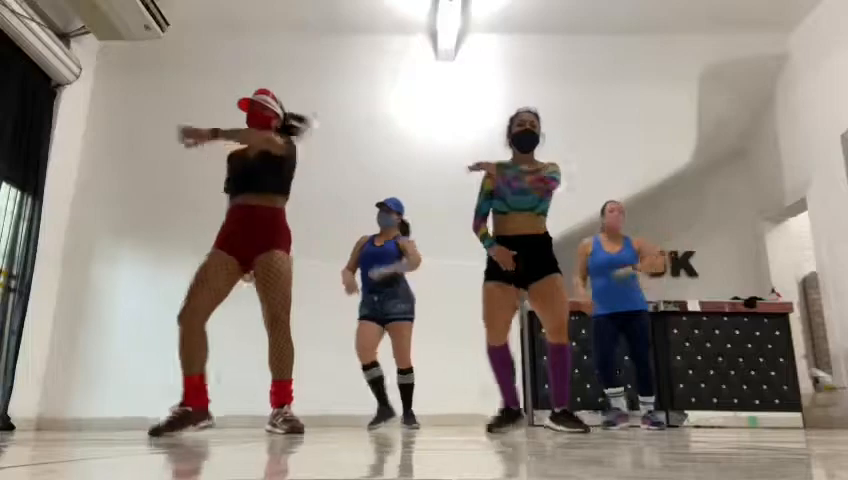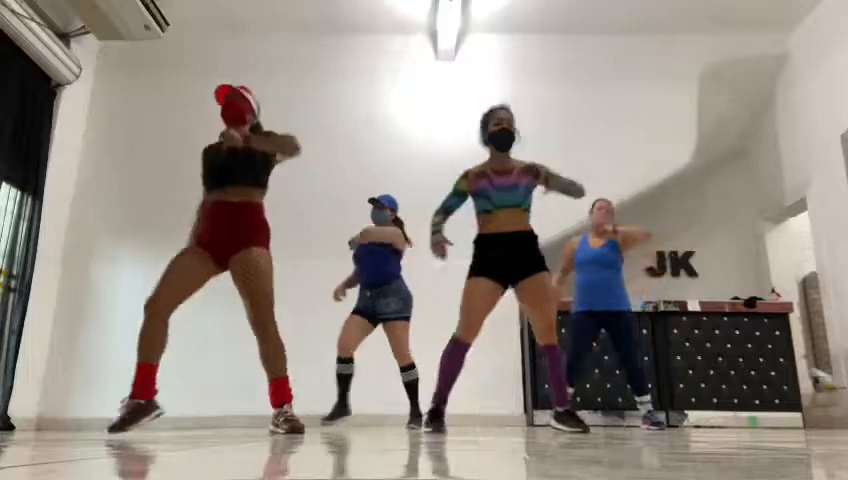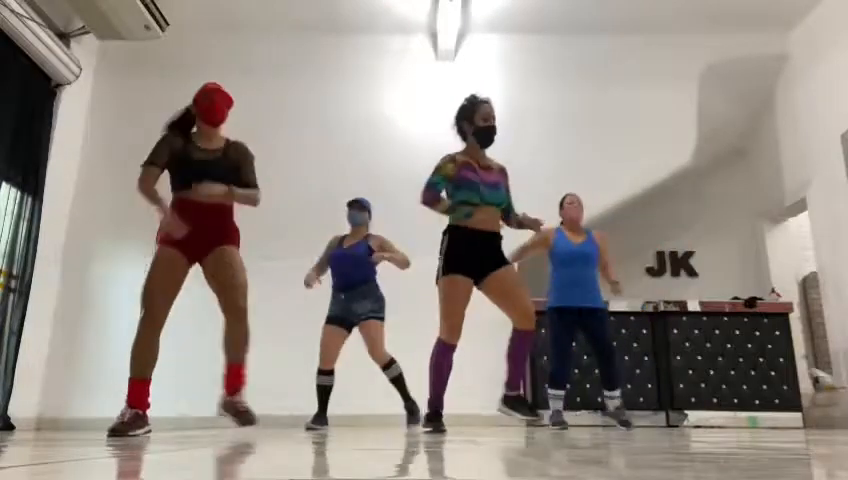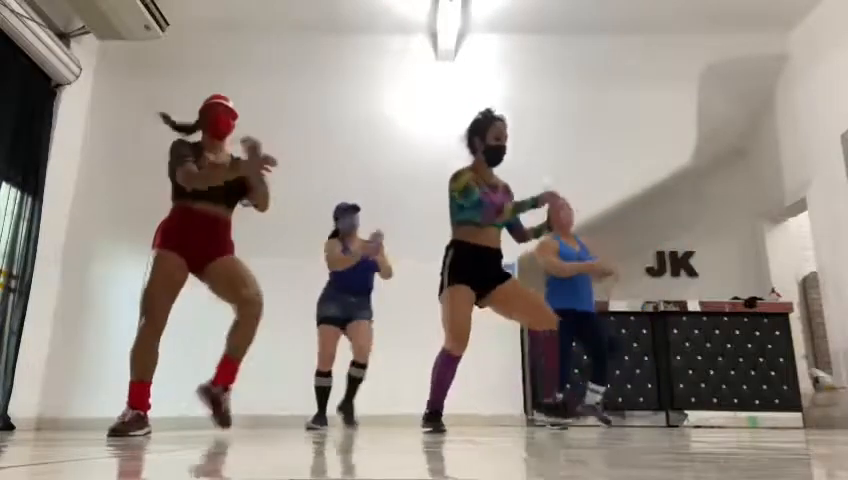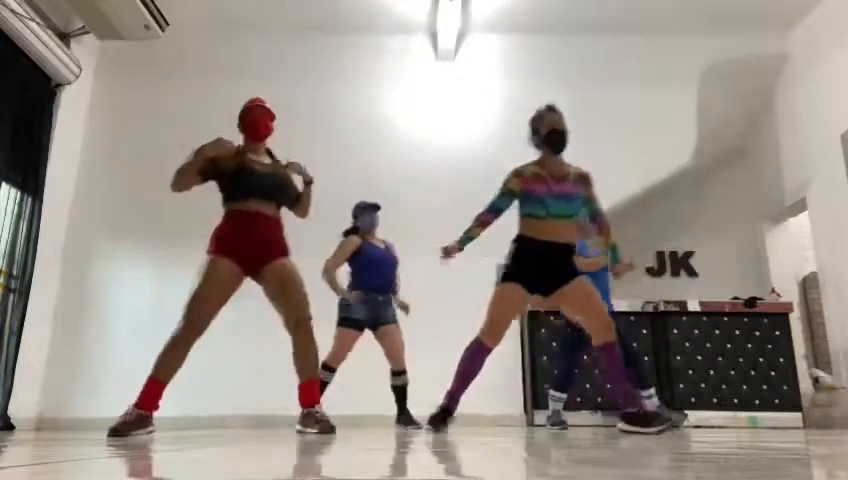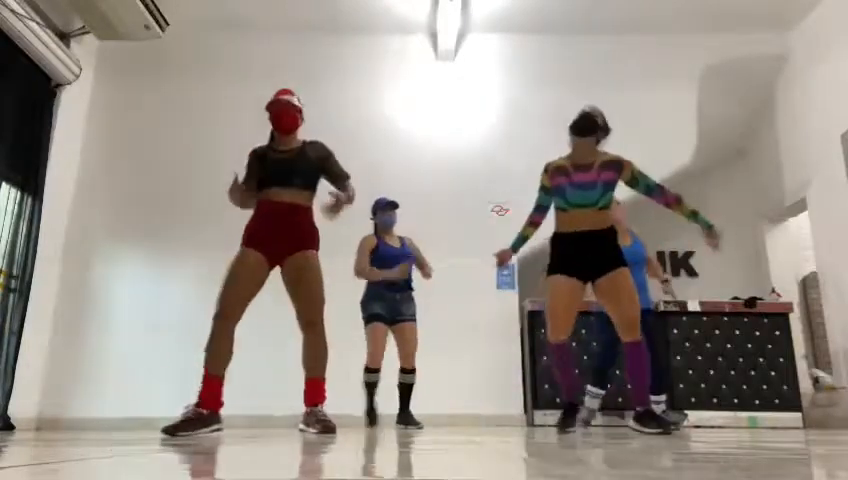
dt=0.3s
person 1, frame 1
left shoulder: (284, 146)
right shoulder: (236, 158)
left elbow: (268, 141)
left wrist: (212, 133)
left hip: (271, 236)
right hip: (231, 237)
left knee: (278, 322)
right knee: (190, 315)
left ankle: (282, 409)
right ankle: (194, 405)
person 1, frame 2
left shoulder: (259, 143)
right shoulder: (211, 151)
left elbow: (293, 146)
left wrist: (253, 139)
right wrist: (196, 234)
left hip: (247, 234)
right hip: (209, 235)
left knee: (263, 319)
right knee: (156, 305)
left ankle: (283, 408)
right ankle: (141, 399)
person 1, frame 3
left shoulder: (238, 152)
right shoulder: (173, 142)
left elbow: (254, 197)
right elbow: (145, 181)
left wrist: (225, 191)
right wrist: (164, 209)
left hip: (219, 234)
right hip: (176, 233)
left knee: (237, 309)
right knee: (151, 315)
left ankle: (234, 394)
right ankle: (136, 409)
person 1, frame 4
left shoulder: (241, 165)
right shoulder: (184, 150)
left elbow: (263, 204)
right elbow: (191, 182)
left wrist: (253, 168)
right wrist: (243, 168)
left hip: (218, 246)
right hip: (177, 237)
left knee: (252, 302)
right knee: (152, 319)
left ankle: (219, 387)
right ankle: (136, 411)
person 1, frame 5
left shoulder: (277, 169)
right shoulder: (224, 157)
left elbow: (302, 210)
right elbow: (178, 185)
left wrist: (307, 182)
right wrist: (204, 155)
left hip: (272, 246)
right hip: (231, 243)
left knee: (302, 321)
right knee: (192, 323)
left ankle: (310, 409)
right ankle: (143, 410)
person 1, frame 6
left shoulder: (316, 151)
right shoulder: (257, 155)
left elbow: (347, 187)
left wrist: (341, 199)
right wrist: (237, 196)
left hip: (300, 235)
right hip: (259, 234)
left knee: (312, 320)
right knee: (224, 316)
left ankle: (314, 408)
right ankle: (207, 408)
person 2, frame 1
left shoulder: (547, 170)
right shoulder: (492, 175)
left elbow: (545, 185)
right elbow: (478, 220)
left wrist: (503, 169)
right wrist: (491, 247)
left hip: (539, 252)
right hip: (503, 254)
left knee: (559, 327)
right knee: (496, 336)
left ankle: (560, 410)
right ankle: (510, 408)
person 2, frame 2
left shoulder: (530, 170)
right shoulder: (473, 177)
left elbow: (577, 191)
right elbow: (442, 213)
left wrist: (558, 183)
right wrist: (437, 234)
left hip: (526, 251)
right hip: (488, 253)
left knee: (548, 328)
right knee: (466, 331)
left ankle: (562, 409)
right ankle: (436, 409)
person 2, frame 3
left shoulder: (499, 171)
right shoulder: (452, 163)
left elbow: (508, 215)
right elbow: (429, 196)
left wrist: (526, 221)
right wrist: (467, 214)
left hip: (492, 250)
right hip: (460, 248)
left knee: (526, 315)
right knee: (451, 330)
left ankle: (513, 394)
right ankle: (434, 411)
person 2, frame 4
left shoulder: (503, 187)
right shoulder: (462, 178)
left elbow: (519, 234)
right elbow: (495, 214)
left wrist: (549, 226)
right wrist: (539, 199)
left hip: (491, 268)
right hip: (462, 263)
left knee: (547, 320)
right knee: (457, 343)
right ankle: (433, 412)
person 2, frame 5
left shoulder: (581, 178)
right shoulder: (523, 176)
left elbow: (596, 217)
right elbow: (491, 213)
left wrist: (614, 253)
right wrist: (460, 243)
left hip: (563, 264)
right hip: (526, 261)
left knee: (604, 326)
right knee: (491, 333)
left ankle: (632, 410)
right ankle: (448, 405)
person 2, frame 6
left shoulder: (614, 165)
right shoulder: (553, 169)
left elbow: (657, 190)
right elbow: (538, 213)
left wrist: (700, 221)
right wrist: (513, 248)
left hip: (604, 248)
right hip: (565, 250)
left knee: (630, 327)
right knee: (557, 330)
left ankle: (643, 410)
right ankle: (571, 403)
person 3, frame 1
left shoulder: (403, 242)
right shoulder: (364, 242)
left elbow: (415, 261)
right elbow: (348, 269)
left wrist: (385, 270)
right wrist: (348, 280)
left hip: (397, 300)
right hip: (370, 303)
left knee: (402, 357)
right knee: (365, 353)
left ankle: (407, 412)
right ankle: (384, 407)
person 3, frame 2
left shoulder: (394, 235)
right shoulder: (366, 243)
left elbow: (373, 232)
left wrist: (357, 240)
right wrist: (342, 286)
left hip: (392, 297)
right hip: (366, 300)
left knee: (402, 355)
right knee: (344, 346)
left ankle: (416, 410)
right ankle: (342, 403)
person 3, frame 3
left shoulder: (375, 240)
right shoulder: (336, 242)
left elbow: (405, 263)
right elbow: (319, 266)
left wrist: (387, 256)
right wrist: (311, 275)
left hip: (367, 300)
right hip: (339, 304)
left knee: (377, 352)
right knee: (325, 357)
left ankle: (409, 403)
right ankle: (321, 414)
person 3, frame 4
left shoulder: (372, 244)
right shoulder: (334, 244)
left elbow: (386, 273)
right elbow: (337, 264)
left wrist: (378, 253)
right wrist: (365, 251)
left hip: (361, 306)
right hip: (333, 303)
left knee: (363, 350)
right knee: (326, 357)
left ankle: (347, 403)
right ankle: (320, 414)
person 3, frame 5
left shoulder: (388, 247)
right shoulder: (353, 241)
right elbow: (328, 269)
left wrist: (397, 298)
right wrist: (342, 293)
left hip: (384, 307)
right hip: (357, 304)
left knee: (399, 358)
right knee: (337, 355)
left ankle: (403, 413)
person 3, frame 6
left shoulder: (407, 243)
right shoulder: (369, 241)
left elbow: (427, 272)
right elbow: (360, 271)
left wrist: (424, 268)
right wrist: (390, 274)
left hip: (404, 301)
right hip: (377, 301)
left knee: (409, 358)
right knee: (375, 354)
left ankle: (404, 412)
right ankle: (370, 408)
person 4, frame 1
left shoulder: (634, 244)
right shoulder: (588, 245)
left elbow: (659, 262)
right elbow: (579, 276)
left wrist: (634, 269)
right wrist: (582, 293)
left hip: (635, 310)
right hip: (604, 313)
left knee: (642, 360)
right knee: (604, 359)
left ankle: (648, 411)
right ankle: (618, 410)
person 4, frame 2
left shoulder: (619, 239)
right shoulder: (576, 244)
left elbow: (645, 235)
right elbow: (563, 271)
left wrist: (616, 230)
right wrist: (556, 285)
left hip: (617, 310)
right hip: (584, 311)
left knee: (630, 360)
right knee: (574, 356)
left ankle: (647, 412)
person 4, frame 3
left shoulder: (597, 238)
right shoulder: (550, 235)
left elbow: (605, 268)
right elbow: (525, 249)
left wrist: (613, 282)
right wrist: (509, 262)
left hip: (592, 306)
right hip: (561, 306)
left knee: (607, 355)
right knee: (561, 358)
left ankle: (614, 406)
right ankle: (556, 410)
person 4, frame 4
left shoulder: (582, 243)
right shoulder: (548, 243)
left elbow: (593, 272)
right elbow: (553, 268)
left wrist: (603, 271)
right wrist: (587, 267)
left hip: (586, 311)
right hip: (559, 311)
left knee: (604, 351)
right knee: (562, 361)
left ankle: (592, 403)
right ankle: (552, 410)
person 4, frame 5
left shoulder: (602, 244)
left elbow: (616, 272)
right elbow: (582, 264)
left wrist: (625, 267)
right wrist: (605, 260)
left knee: (631, 358)
right knee: (569, 362)
left ankle: (655, 408)
right ankle: (555, 411)
person 4, frame 6
left shoulder: (637, 238)
left elbow: (650, 262)
left wrist: (665, 281)
left hip: (643, 308)
left knee: (658, 357)
right knee: (606, 356)
left ankle: (660, 409)
right ankle: (590, 405)
